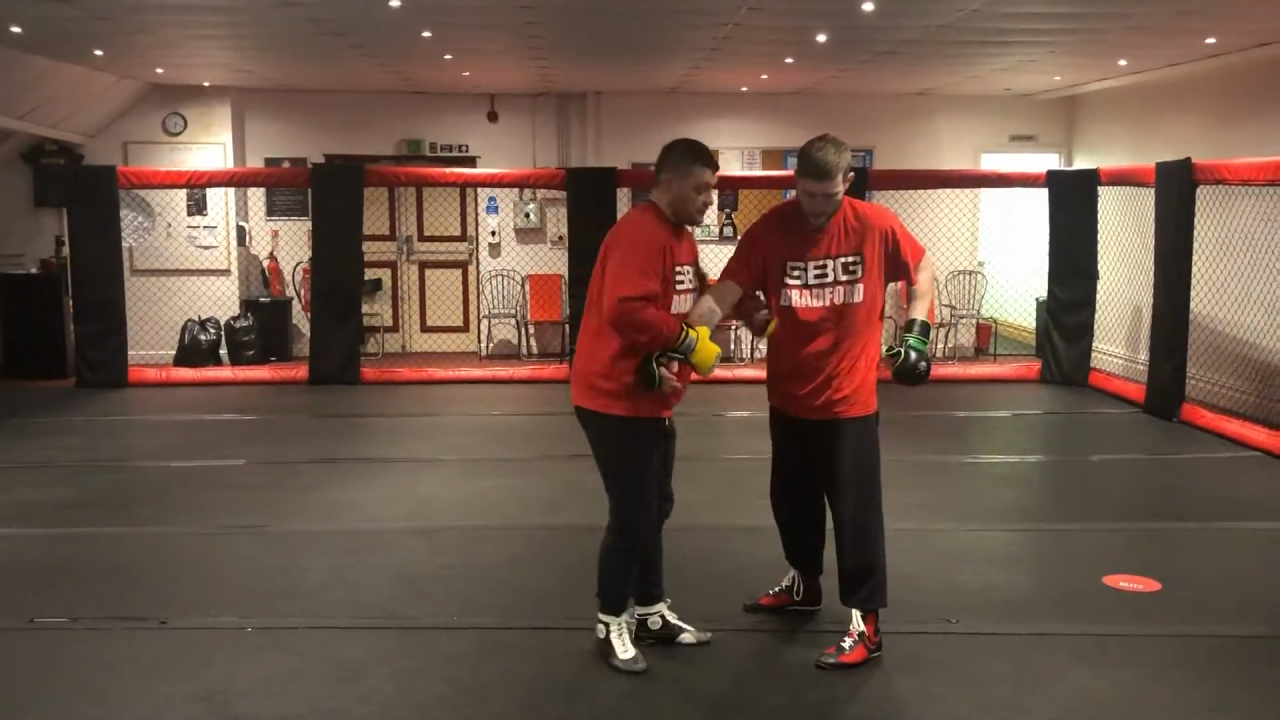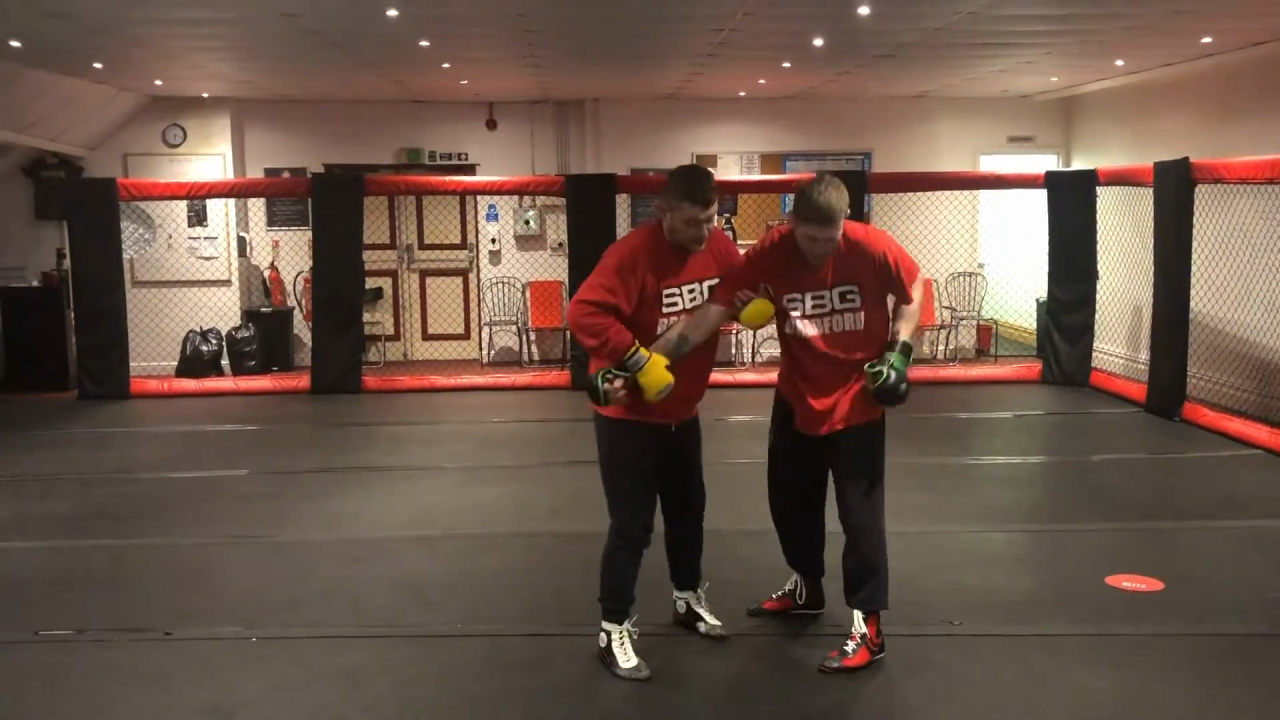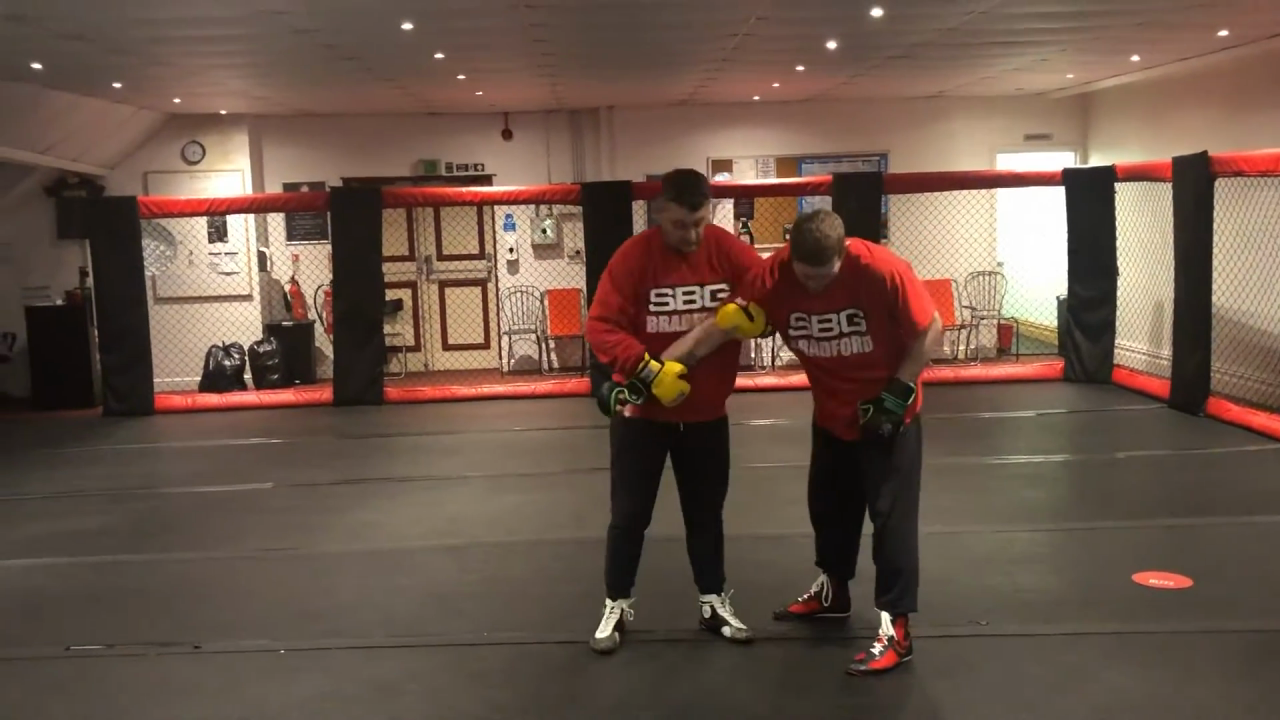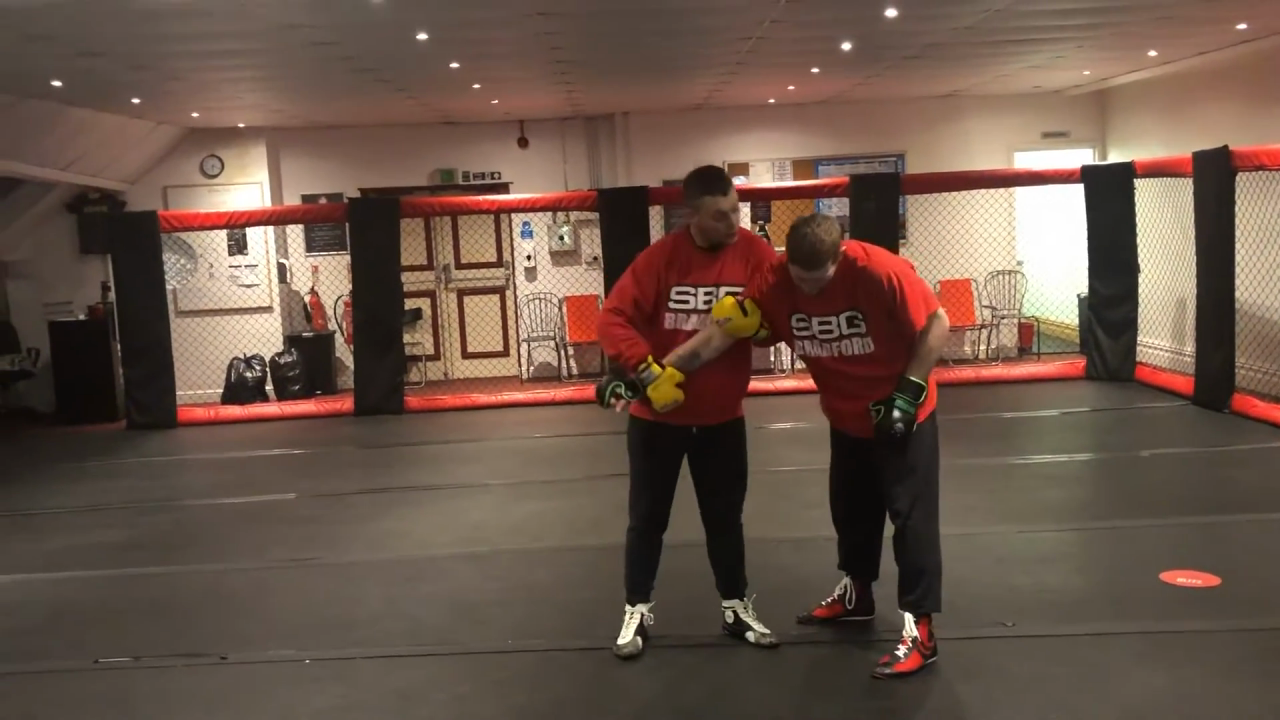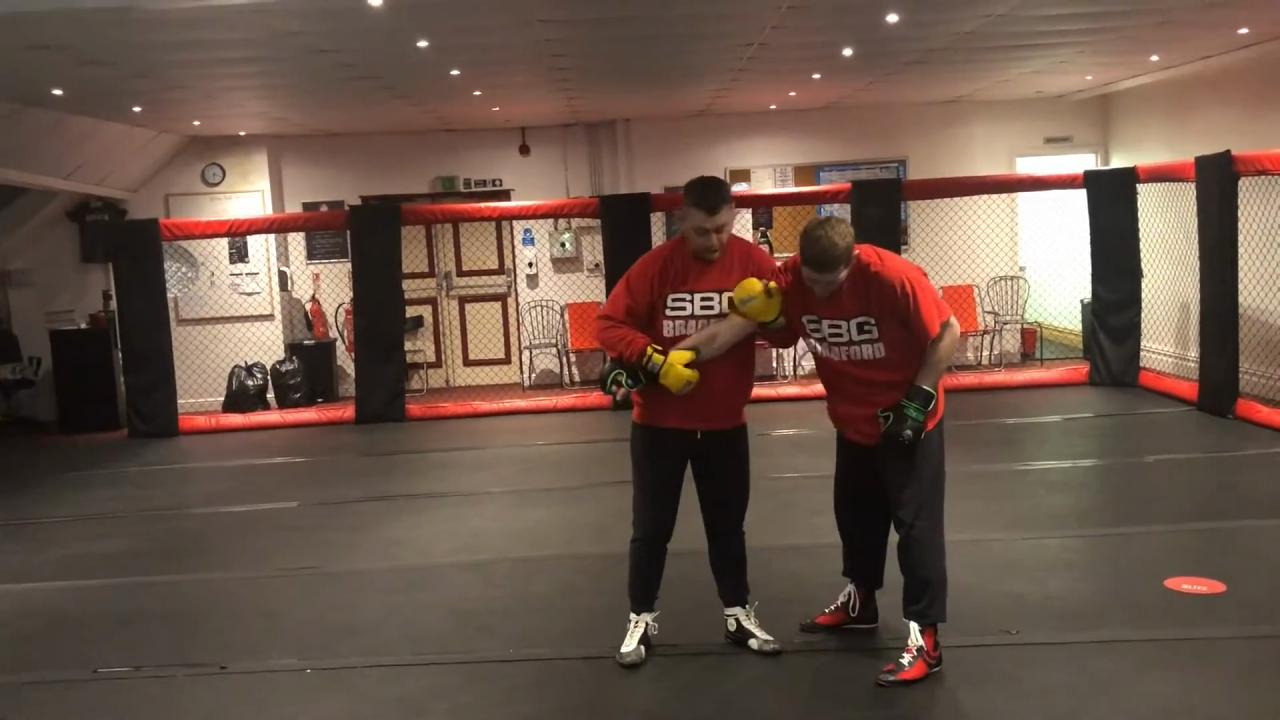
dt=0.5s
person 1, frame 1
left shoulder: (678, 233)
right shoulder: (639, 235)
left elbow: (692, 293)
right elbow: (626, 310)
right wrist: (691, 342)
left hip: (655, 400)
right hip: (617, 401)
left knee: (655, 510)
right knee: (632, 518)
left ankle: (651, 614)
right ankle: (610, 623)
person 1, frame 2
left shoulder: (717, 245)
right shoulder: (633, 254)
left elbow: (746, 287)
right elbow: (584, 313)
right wrist: (641, 362)
left hip: (680, 411)
right hip: (627, 412)
left knee: (687, 509)
right knee: (632, 525)
left ankle: (688, 599)
right ankle: (614, 631)
person 1, frame 3
left shoulder: (728, 251)
right shoulder: (632, 258)
right elbow: (600, 329)
right wrist: (650, 371)
left hip: (705, 412)
right hip: (641, 411)
left knee: (706, 513)
right knee: (629, 516)
left ankle: (714, 603)
right ankle: (616, 606)
person 1, frame 4
left shoulder: (754, 253)
right shoulder: (659, 259)
right elbow: (613, 320)
right wrist: (649, 374)
left hip: (723, 417)
right hip: (657, 415)
left knee: (725, 518)
right knee: (647, 518)
left ankle: (736, 608)
right ankle: (637, 611)
person 1, frame 5
left shoulder: (753, 260)
right shoulder: (656, 265)
right elbow: (609, 324)
right wrist: (657, 361)
left hip: (726, 423)
right hip: (660, 422)
left knee: (727, 524)
right knee: (651, 527)
left ankle: (738, 616)
right ankle: (641, 620)
person 2, frame 1
left shoulder: (878, 225)
right shoulder: (769, 230)
left elbow: (922, 272)
right elbow: (721, 296)
left wrist: (916, 332)
left hip: (850, 399)
right hip: (788, 396)
left knee: (855, 507)
right knee: (791, 497)
left ankle: (866, 623)
right ankle: (803, 581)
person 2, frame 2
left shoulder: (874, 248)
right shoulder: (767, 256)
left elbow: (912, 291)
right elbow: (708, 315)
left wrist: (898, 353)
left hip: (857, 404)
right hip: (795, 401)
left knee: (860, 512)
right knee: (789, 500)
left ankle: (867, 625)
right ankle: (806, 586)
person 2, frame 3
left shoulder: (883, 270)
right shoulder: (775, 275)
left elbow: (929, 330)
right elbow: (719, 326)
left wrist: (896, 394)
left hip: (888, 412)
right hip: (831, 413)
left knee: (892, 513)
right knee: (828, 504)
left ankle: (896, 628)
right ankle: (832, 589)
person 2, frame 4
left shoulder: (881, 271)
right shoulder: (775, 281)
left elbow: (936, 324)
right elbow: (721, 332)
left wrist: (908, 393)
left hip: (903, 412)
right hip: (846, 416)
left knee: (911, 513)
right knee: (849, 508)
left ankle: (919, 630)
right ankle: (856, 593)
person 2, frame 5
left shoulder: (894, 277)
right shoulder: (788, 282)
left elbow: (947, 332)
right elbow: (735, 325)
left wrist: (917, 400)
left hip: (909, 419)
right hip: (852, 422)
left knee: (916, 521)
right knee: (855, 513)
left ankle: (924, 638)
right ankle: (859, 600)
